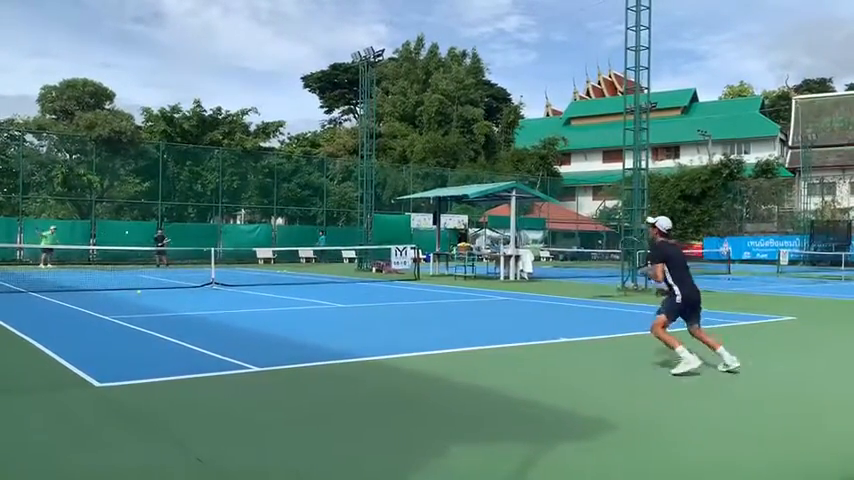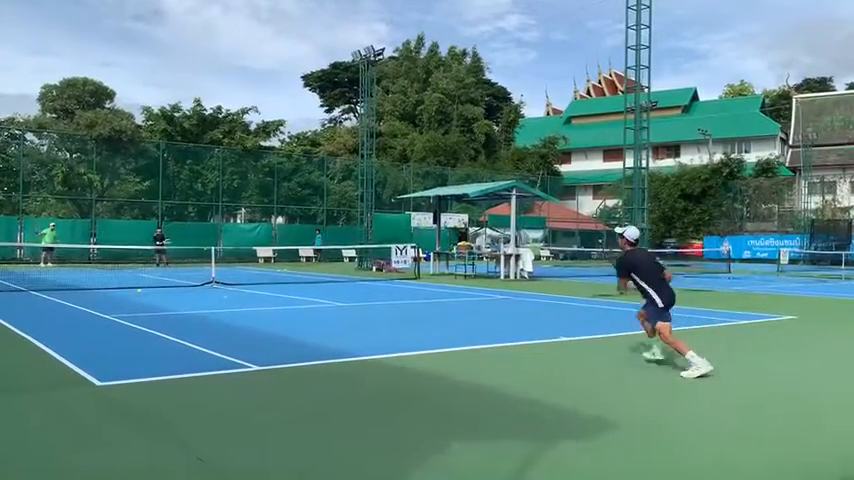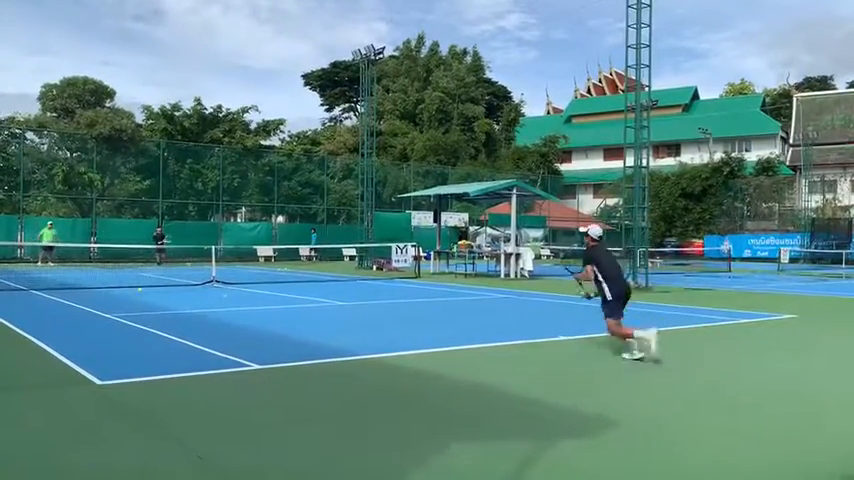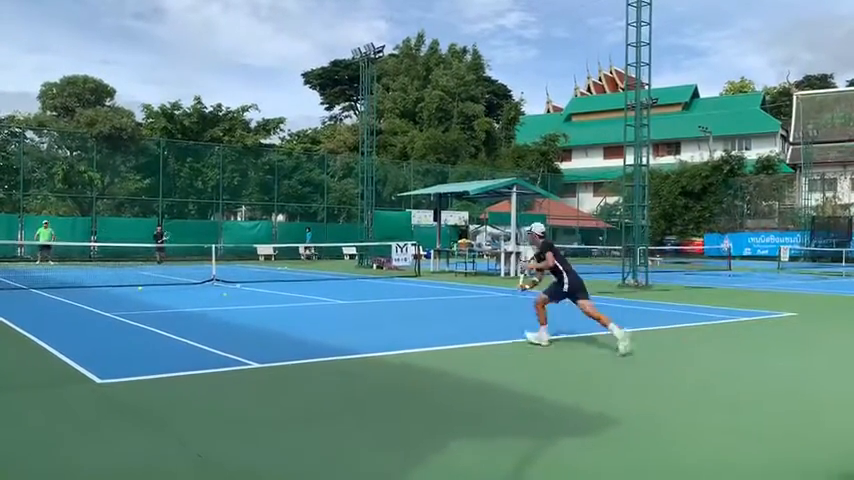
dt=0.2s
person 1, frame 1
left shoulder: (656, 249)
right shoulder: (675, 248)
left elbow: (659, 277)
left wrist: (648, 271)
right wrist: (667, 290)
left hip: (679, 295)
right hip: (693, 294)
left knee: (657, 328)
right knee: (696, 331)
left ankle: (688, 359)
right ankle: (730, 360)
person 1, frame 2
left shoulder: (623, 260)
right shoulder: (647, 254)
left elbow: (622, 289)
right elbow: (668, 276)
left wrist: (625, 278)
left hip: (659, 299)
right hip: (667, 294)
left knee: (665, 335)
right knee: (642, 314)
left ankle: (699, 364)
right ankle: (655, 351)
person 1, frame 3
left shoulder: (590, 252)
right shoulder: (606, 252)
left elbow: (590, 276)
left wrist: (579, 276)
right wrist: (597, 293)
left hip: (611, 291)
right hip: (624, 288)
left knee: (615, 330)
right knee: (614, 323)
left ankle: (645, 335)
right ankle: (634, 349)
person 1, frame 4
left shoulder: (546, 245)
right shoulder: (539, 253)
left elbow: (550, 263)
right elbow: (539, 277)
left wrist: (532, 266)
right wrist: (528, 286)
left hip: (567, 281)
right hip: (572, 282)
left knee: (539, 303)
right knee: (590, 311)
left ankle: (543, 335)
right ankle: (618, 333)
